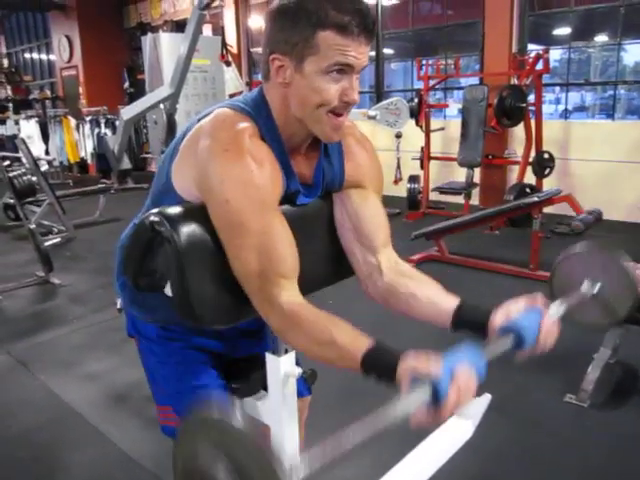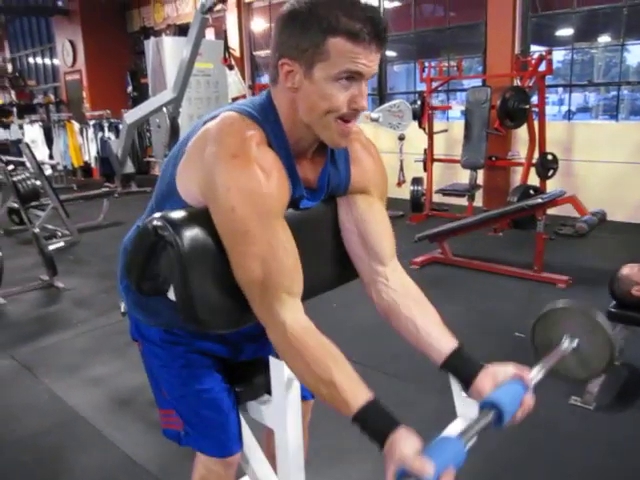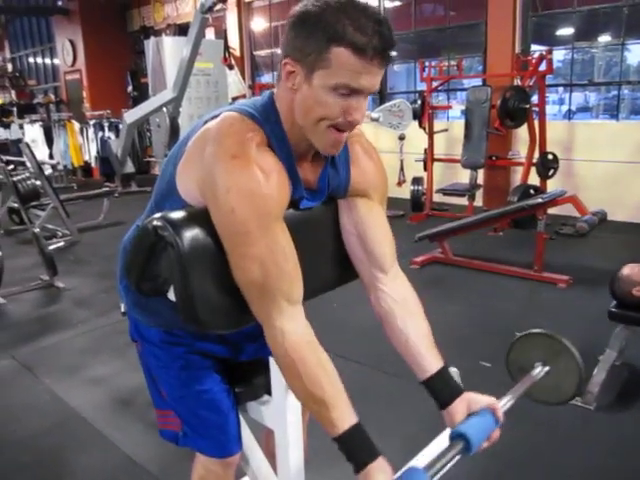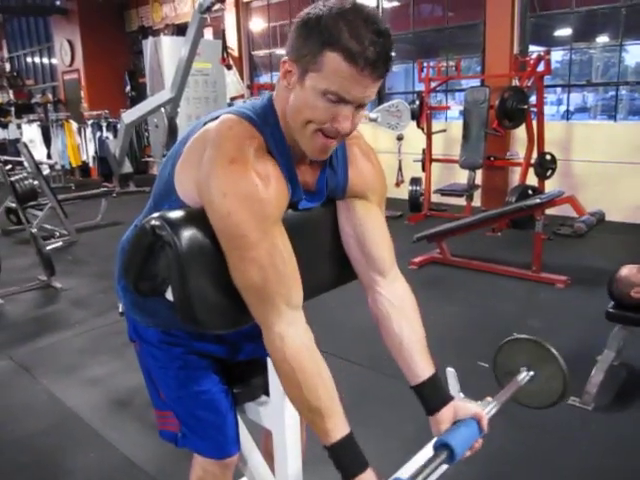
dt=0.2s
person 1, frame 1
left shoulder: (349, 149)
right shoulder: (236, 151)
left elbow: (379, 267)
right elbow: (281, 304)
left wrist: (483, 320)
right wrist: (395, 368)
left hip: (246, 298)
right hip: (172, 306)
left knee: (291, 399)
person 1, frame 2
left shoulder: (356, 157)
right shoulder: (242, 157)
left elbow: (385, 276)
right elbow: (284, 317)
left wrist: (470, 371)
right wrist: (387, 432)
left hip: (251, 301)
right hip: (173, 308)
left knee: (294, 404)
person 1, frame 3
left shoulder: (357, 158)
right shoulder: (242, 159)
left elbow: (386, 280)
right elbow: (284, 322)
left wrist: (449, 394)
left hip: (248, 299)
right hip: (171, 308)
left knee: (294, 402)
person 1, frame 4
left shoulder: (355, 160)
right shoulder: (238, 161)
left elbow: (385, 283)
right elbow: (284, 325)
left wrist: (438, 401)
left hip: (247, 300)
right hip: (170, 308)
left knee: (292, 403)
